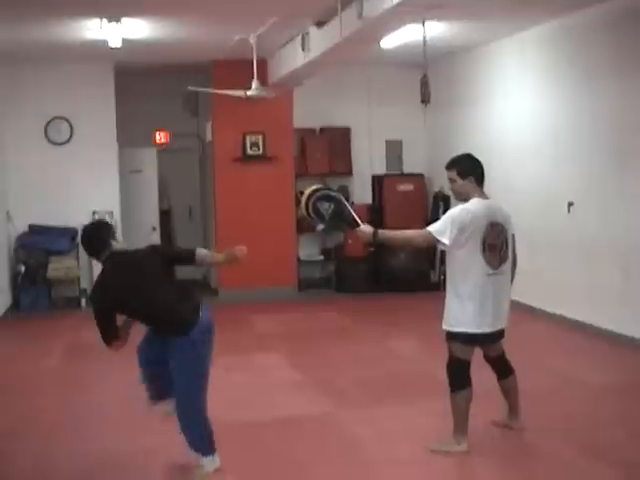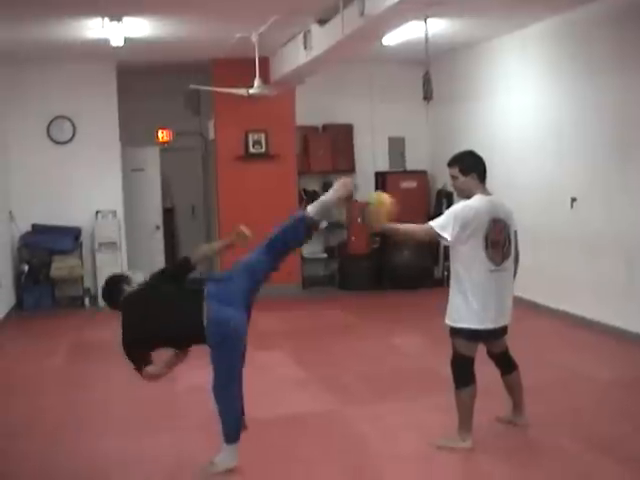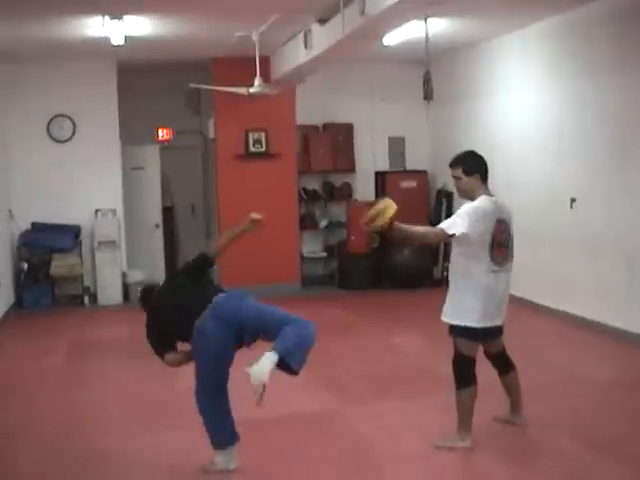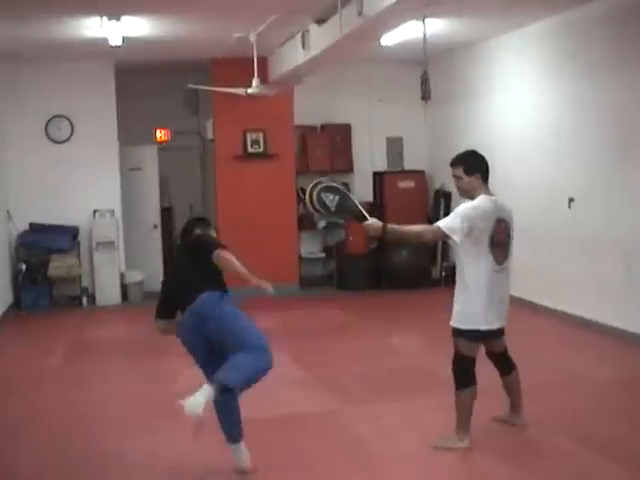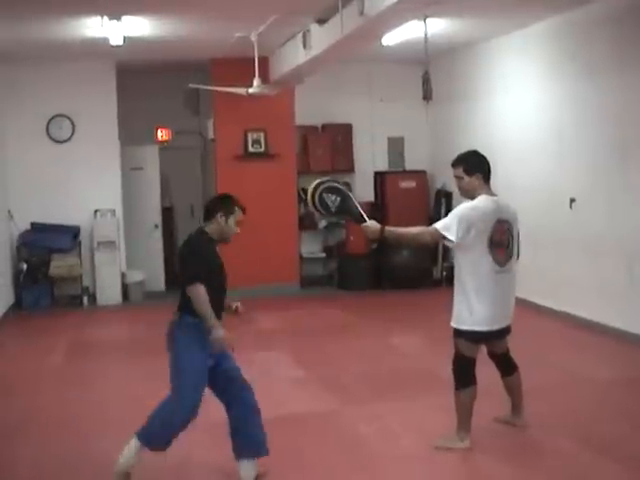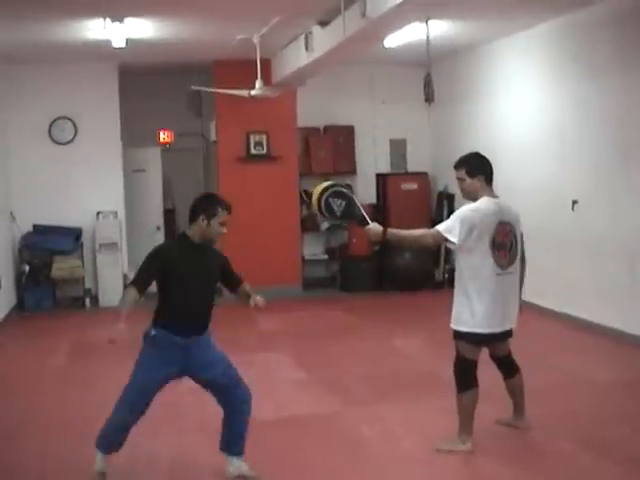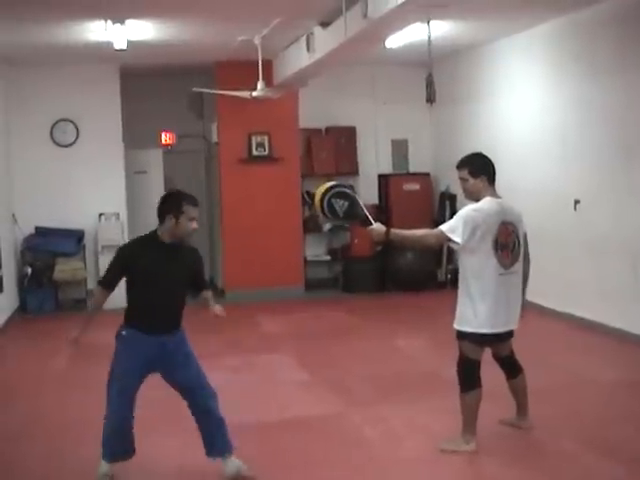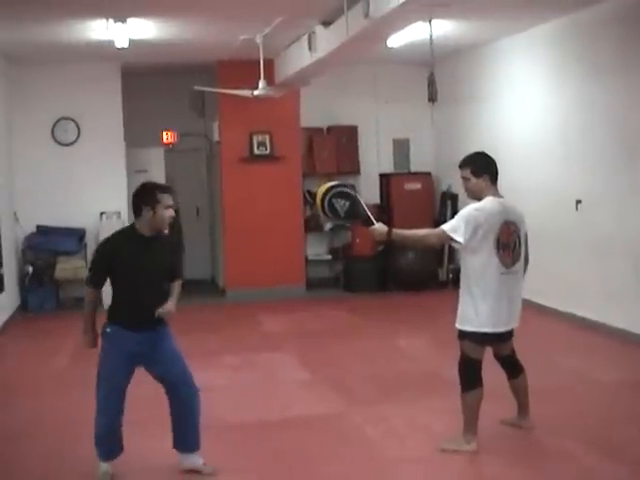
dt=0.2s
person 1, frame 1
left shoulder: (463, 214)
right shoulder: (501, 213)
left elbow: (421, 239)
right elbow: (511, 260)
left wrist: (375, 234)
left hip: (468, 309)
right hip: (493, 307)
left knee: (458, 370)
right knee: (498, 360)
left ankle: (459, 439)
right ankle: (514, 417)
person 1, frame 2
left shoulder: (466, 210)
right shoulder: (504, 210)
left elbow: (423, 233)
right elbow: (514, 256)
left wrist: (382, 225)
left hip: (471, 306)
right hip: (496, 303)
left knee: (462, 366)
right knee: (502, 356)
left ankle: (464, 436)
right ankle: (519, 413)
person 1, frame 3
left shoulder: (473, 210)
right shoulder: (501, 210)
left elbow: (437, 235)
left wrist: (391, 224)
left hip: (468, 306)
right hip: (490, 303)
left knee: (462, 367)
right knee: (498, 356)
left ankle: (463, 436)
right ankle: (517, 413)
person 1, frame 4
left shoulder: (472, 211)
right shoulder: (503, 209)
left elbow: (429, 234)
left wrist: (383, 229)
left hip: (475, 306)
right hip: (493, 302)
left knee: (463, 367)
right knee: (500, 356)
left ankle: (461, 436)
right ankle: (516, 413)
person 1, frame 5
left shoulder: (470, 212)
right shoulder: (508, 210)
left elbow: (427, 236)
left wrist: (382, 231)
left hip: (476, 307)
right hip: (499, 304)
left knee: (464, 367)
right knee: (502, 357)
left ankle: (462, 436)
right ankle: (518, 413)
person 1, frame 6
left shoulder: (472, 213)
right shoulder: (511, 213)
left elbow: (429, 238)
right elbow: (520, 258)
left wrist: (384, 233)
right wrist: (516, 294)
left hip: (476, 309)
right hip: (503, 306)
left knee: (465, 369)
right knee: (504, 359)
left ankle: (464, 438)
right ankle: (520, 416)
person 1, frame 7
left shoulder: (475, 213)
right shoulder: (513, 213)
left elbow: (432, 238)
right elbow: (525, 259)
left wrist: (387, 233)
right wrist: (521, 296)
left hip: (479, 309)
right hip: (505, 306)
left knee: (468, 369)
right knee: (507, 359)
left ankle: (467, 439)
right ankle: (523, 416)
person 1, frame 8
left shoulder: (477, 213)
right shoulder: (515, 212)
left elbow: (434, 238)
right elbow: (523, 258)
left wrist: (389, 233)
left hip: (481, 308)
right hip: (505, 305)
left knee: (469, 369)
right knee: (508, 358)
left ankle: (468, 438)
right ankle: (524, 416)
person 2, frame 1
left shoulder: (101, 293)
right shoulder: (150, 254)
left elbow: (115, 344)
right elbow: (198, 256)
right wrist: (225, 257)
left hip: (186, 336)
right hip: (196, 316)
left knee: (190, 400)
right knee: (149, 354)
left ankle: (208, 456)
right ankle: (164, 396)
person 2, frame 2
left shoulder: (131, 334)
right shoulder: (153, 286)
left elbow: (149, 373)
right elbow: (193, 259)
left wrist: (178, 355)
right wrist: (229, 242)
left hip: (220, 322)
right hip: (223, 295)
left knee: (226, 386)
right knee: (266, 256)
left ankle: (230, 451)
right ankle: (318, 208)
person 2, frame 3
left shoulder: (154, 326)
right shoulder: (178, 280)
left elbow: (171, 359)
right elbow: (212, 252)
left wrist: (197, 352)
right wrist: (244, 227)
left hip: (208, 332)
right hip: (231, 308)
left knee: (210, 395)
right knee: (301, 330)
left ankle: (226, 455)
right ankle: (266, 363)
person 2, frame 4
left shoulder: (172, 276)
right shoulder: (199, 242)
left elbow: (162, 325)
right elbow: (219, 254)
right wrist: (254, 281)
left hip: (191, 325)
right hip: (213, 308)
left knee: (221, 389)
right knee: (258, 354)
left ankle: (238, 451)
right ankle: (203, 396)
person 2, frame 5
left shoulder: (202, 248)
right shoulder: (199, 245)
right elbow: (194, 286)
left wrist: (227, 306)
right wrist: (215, 327)
left hip: (204, 334)
right hip: (193, 333)
left knee: (240, 396)
right knee: (186, 400)
right ankle: (134, 449)
person 2, frame 6
left shoulder: (216, 257)
right shoulder: (166, 253)
left elbow: (236, 284)
right elbow: (135, 287)
left wrist: (251, 296)
right wrist: (120, 322)
left hip: (199, 344)
right hip: (163, 342)
left knee: (238, 395)
right knee: (132, 403)
right ankle: (103, 455)
person 2, frame 7
left shoulder: (190, 255)
right shoulder: (134, 251)
left elbow: (200, 288)
right elbow: (104, 286)
left wrist: (213, 304)
left hip: (173, 340)
right hip: (136, 341)
left knee: (204, 399)
right knee: (119, 407)
person 2, frame 8
left shoulder: (169, 245)
right shoulder: (113, 246)
right elbow: (93, 287)
left wrist: (172, 302)
right wrist: (89, 328)
left hip: (157, 335)
right hip: (120, 336)
left knee: (186, 392)
right knee: (109, 404)
left ankle: (189, 455)
